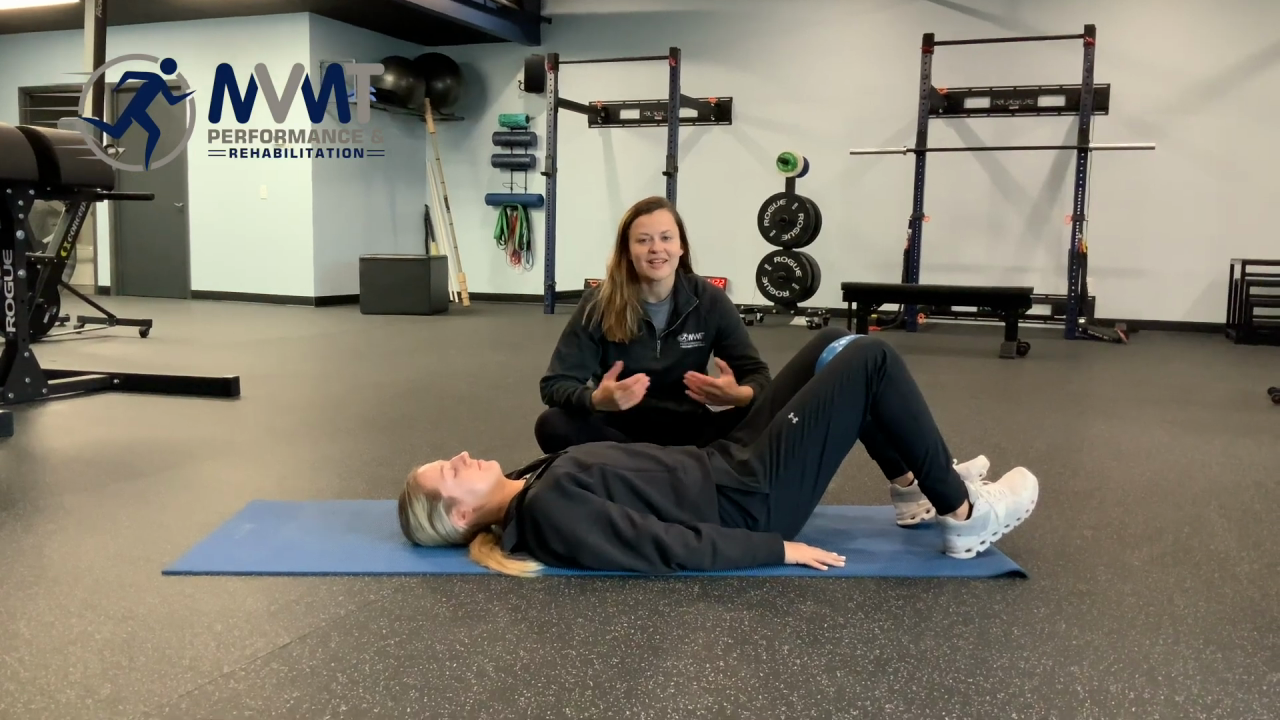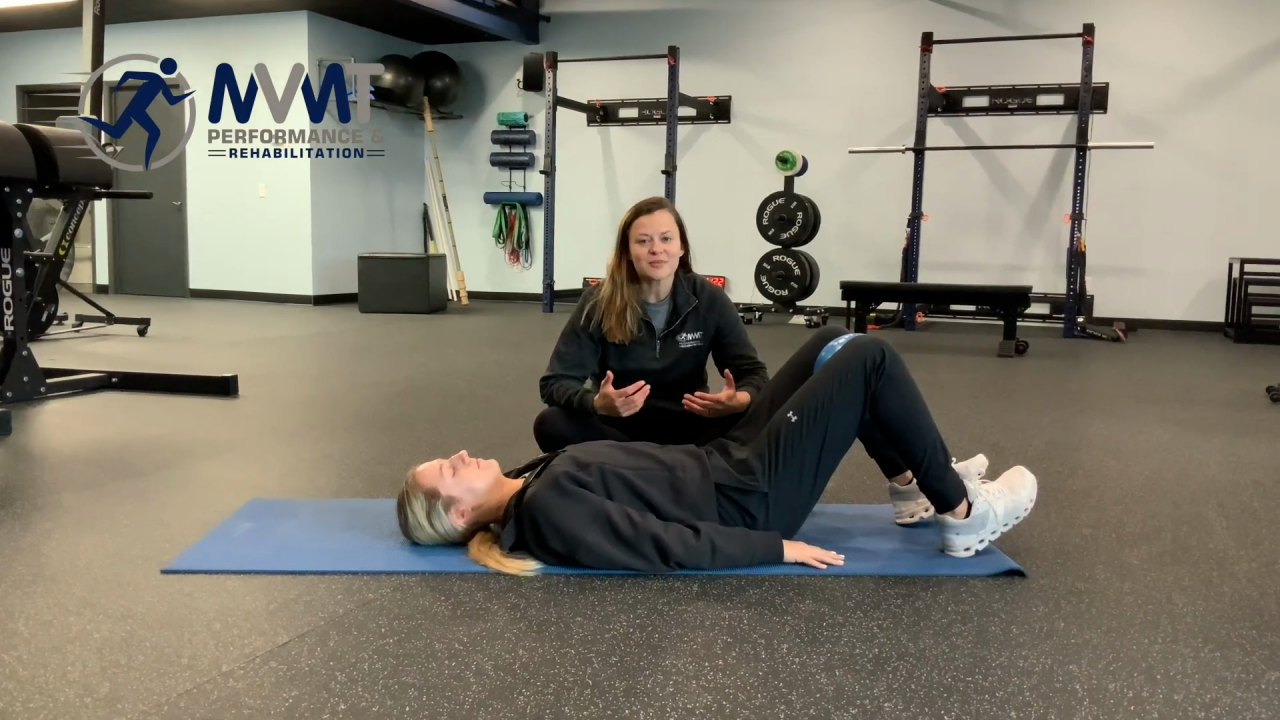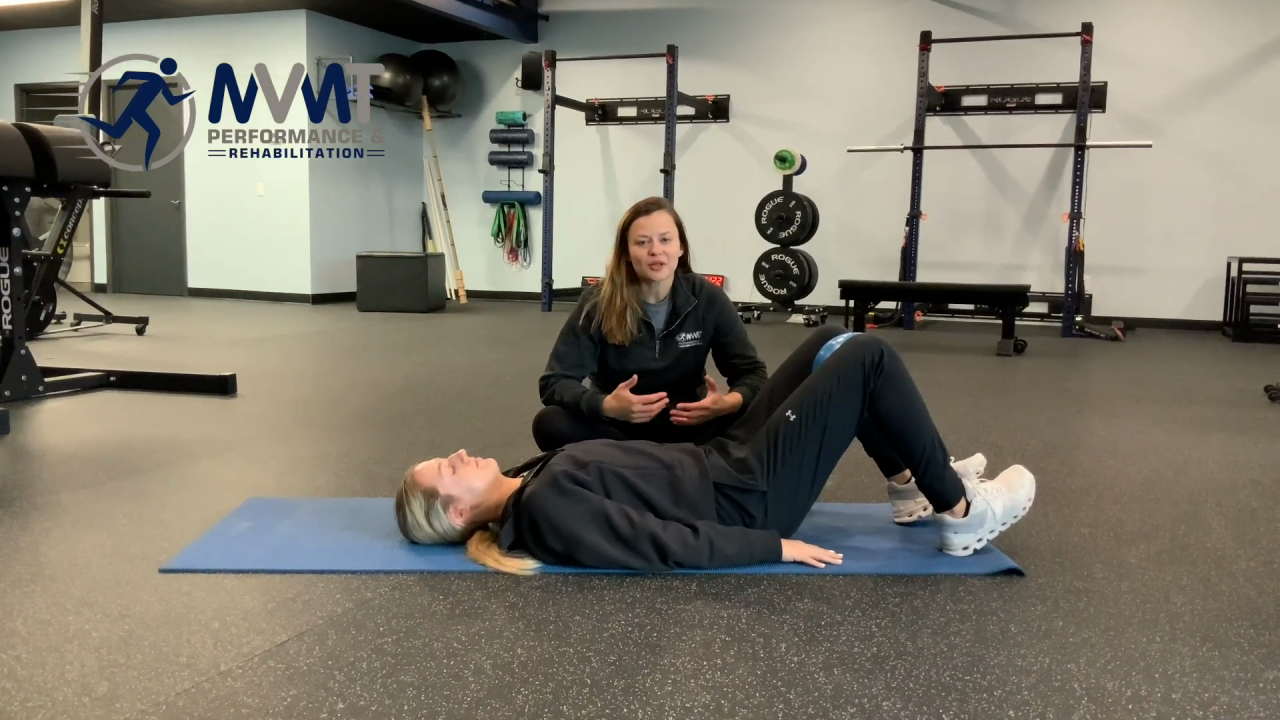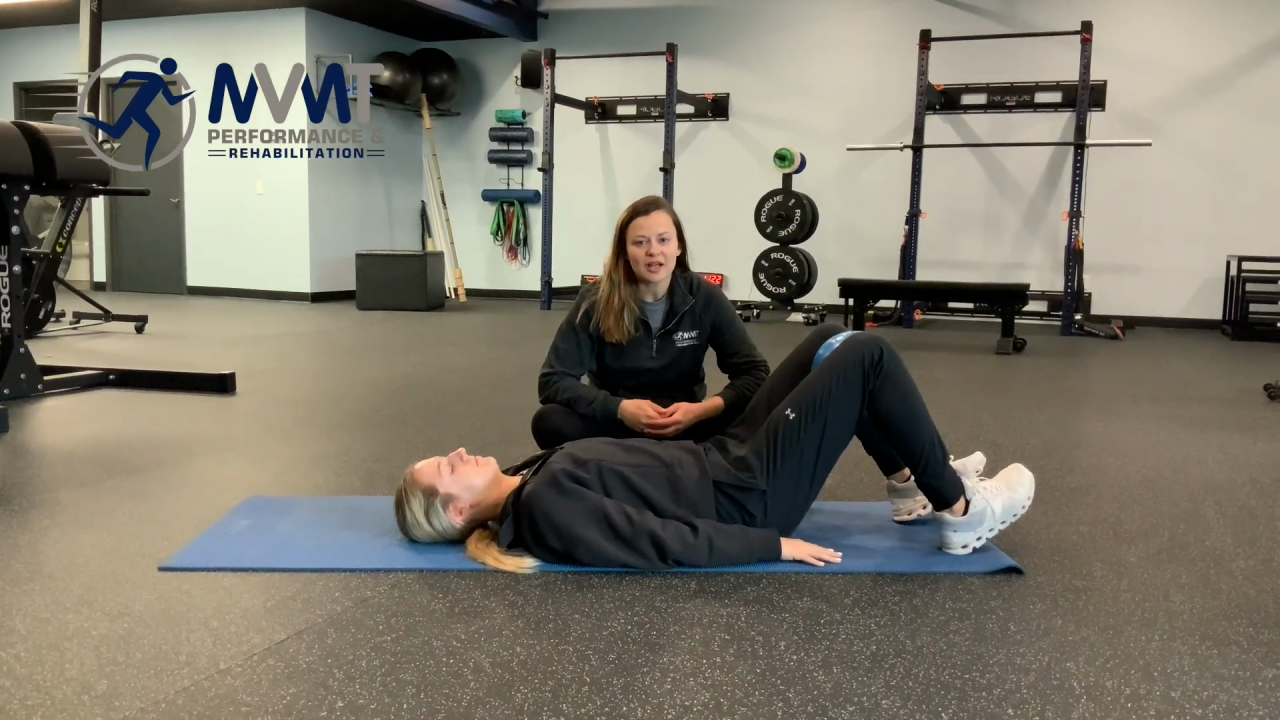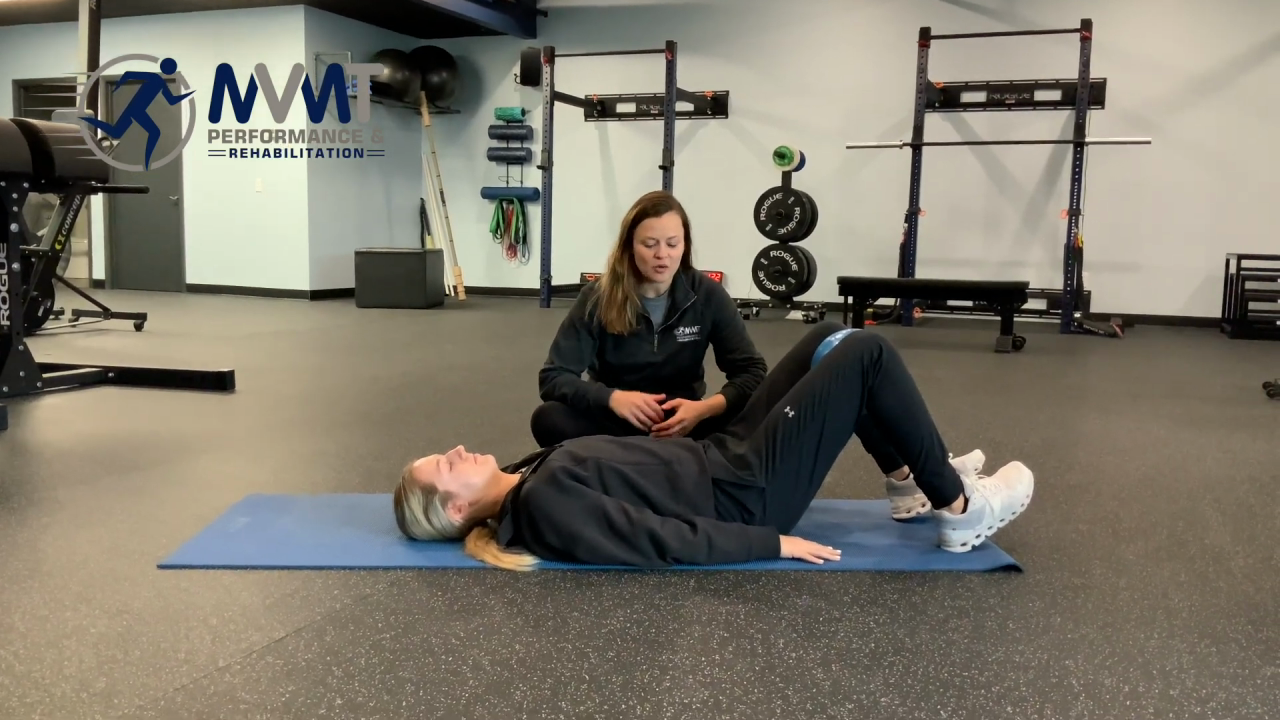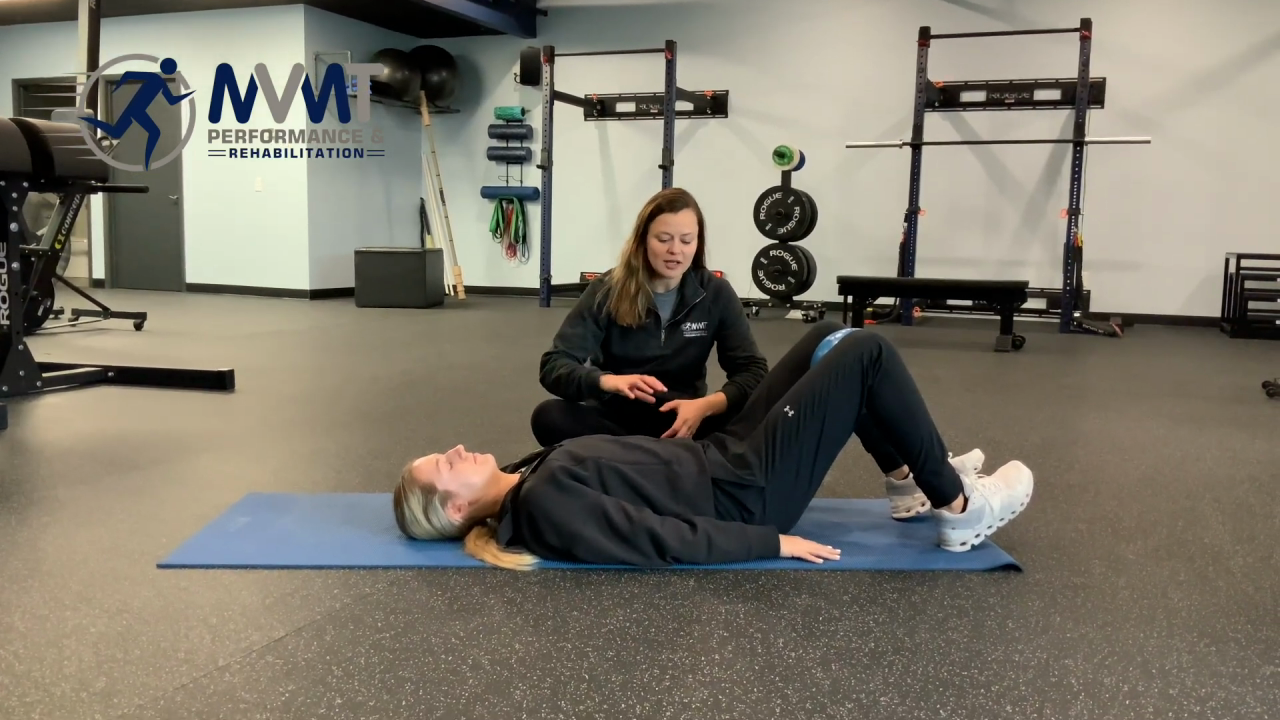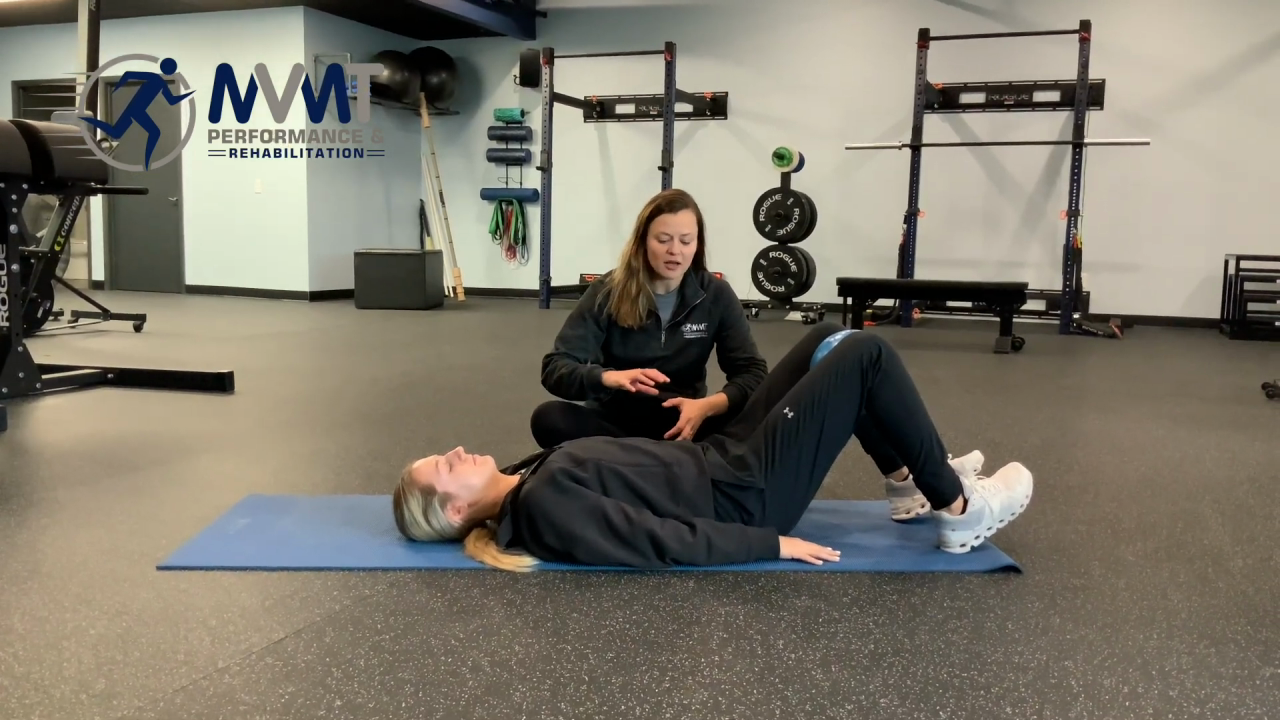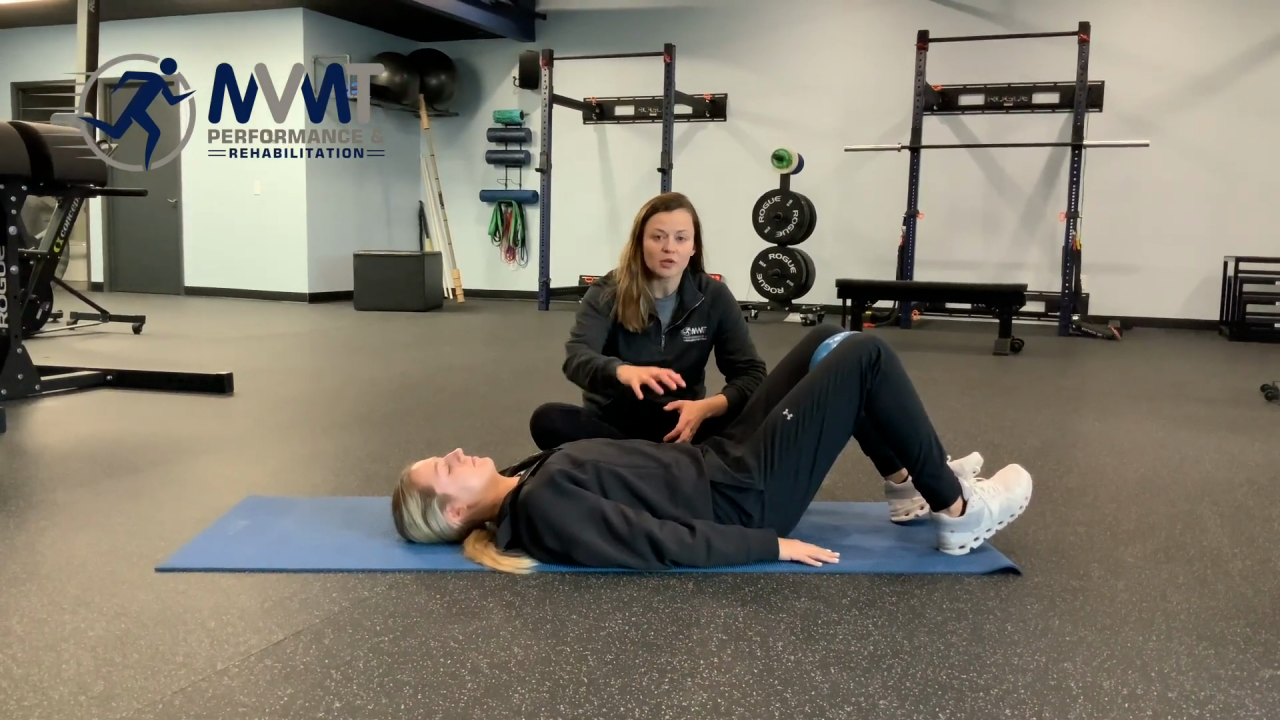
dt=0.4s
person 1, frame 1
left shoulder: (534, 481)
right shoulder: (548, 512)
right elbow: (672, 547)
right wrist: (779, 549)
left hip: (724, 464)
right hip: (751, 500)
left knee: (836, 342)
right knee: (871, 360)
left ankle: (919, 485)
right ankle: (963, 514)
person 1, frame 2
left shoulder: (531, 482)
right shoulder: (547, 511)
right elbow: (672, 545)
right wrist: (778, 548)
left hip: (722, 462)
right hip: (749, 500)
left knee: (835, 342)
right knee: (871, 359)
left ankle: (917, 485)
right ankle: (962, 514)
person 1, frame 3
left shoulder: (530, 479)
right shoulder: (546, 509)
right elbow: (669, 543)
right wrist: (776, 546)
left hip: (720, 461)
right hip: (748, 497)
left knee: (833, 341)
right knee: (869, 357)
left ankle: (916, 484)
right ankle: (960, 511)
person 1, frame 4
left shoulder: (529, 480)
right shoulder: (545, 508)
right elbow: (669, 543)
right wrist: (775, 546)
left hip: (720, 462)
right hip: (747, 497)
left knee: (833, 338)
right knee: (869, 356)
left ankle: (915, 483)
right ankle: (960, 512)
person 1, frame 5
left shoulder: (529, 475)
right shoulder: (544, 505)
right elbow: (668, 540)
right wrist: (775, 543)
left hip: (719, 458)
right hip: (747, 494)
left knee: (832, 336)
right knee: (867, 354)
left ankle: (917, 479)
right ankle: (958, 509)
person 1, frame 6
left shoulder: (528, 477)
right shoulder: (543, 505)
right elbow: (667, 540)
right wrist: (774, 543)
left hip: (719, 458)
right hip: (746, 494)
left knee: (832, 336)
right knee: (867, 353)
left ankle: (915, 479)
right ankle: (958, 509)
person 1, frame 7
left shoulder: (529, 477)
right shoulder: (544, 507)
right elbow: (668, 542)
right wrist: (775, 544)
left hip: (719, 460)
right hip: (747, 495)
left knee: (832, 336)
right knee: (867, 355)
left ankle: (914, 481)
right ankle: (958, 510)
person 1, frame 8
left shoulder: (526, 481)
right shoulder: (542, 509)
right elbow: (668, 544)
right wrist: (774, 546)
left hip: (719, 462)
right hip: (745, 497)
left knee: (832, 339)
right knee: (866, 357)
left ankle: (914, 482)
right ankle: (957, 512)
person 2, frame 1
left shoulder: (710, 300)
right shoulder: (600, 302)
left elbow: (757, 374)
right elbow: (555, 384)
left wrist: (738, 395)
right wrist: (597, 399)
left hip: (687, 427)
right hip: (619, 429)
right knee: (552, 426)
person 2, frame 2
left shoulder: (709, 299)
right shoulder: (600, 302)
left elbow: (753, 373)
right elbow: (555, 383)
left wrist: (738, 401)
right wrist: (597, 404)
left hip: (686, 427)
right hip: (618, 429)
right knee: (550, 425)
person 2, frame 3
left shoulder: (708, 299)
right shoulder: (599, 301)
left elbow: (753, 373)
right elbow: (553, 383)
left wrist: (727, 403)
right wrist: (606, 405)
left hip: (685, 428)
right hip: (616, 428)
right knee: (549, 423)
person 2, frame 4
left shoulder: (706, 298)
right shoulder: (597, 299)
left elbow: (755, 374)
right elbow: (552, 381)
left wrist: (701, 411)
right wrist: (620, 408)
left hip: (683, 427)
right hip: (614, 425)
right knee: (548, 421)
person 2, frame 5
left shoulder: (708, 295)
right shoulder: (599, 296)
left elbow: (753, 372)
right elbow: (552, 378)
left wrist: (703, 408)
right wrist: (611, 397)
left hip: (682, 424)
right hip: (613, 423)
right knee: (547, 419)
person 2, frame 6
left shoulder: (715, 293)
right shoulder: (607, 291)
left elbow: (753, 371)
right elbow: (553, 366)
left wrist: (705, 406)
right wrist: (607, 381)
left hip: (682, 420)
right hip: (614, 419)
right knee: (548, 416)
person 2, frame 7
left shoulder: (716, 294)
right shoulder: (608, 292)
left elbow: (753, 372)
right elbow: (554, 367)
left wrist: (706, 406)
right wrist: (609, 377)
left hip: (681, 423)
right hip: (613, 420)
right knee: (547, 418)
person 2, frame 8
left shoulder: (714, 296)
right shoulder: (607, 294)
left elbow: (752, 374)
right elbow: (578, 358)
left wrist: (706, 407)
right wrist: (623, 371)
left hip: (680, 424)
right hip: (611, 422)
right knee: (547, 420)
